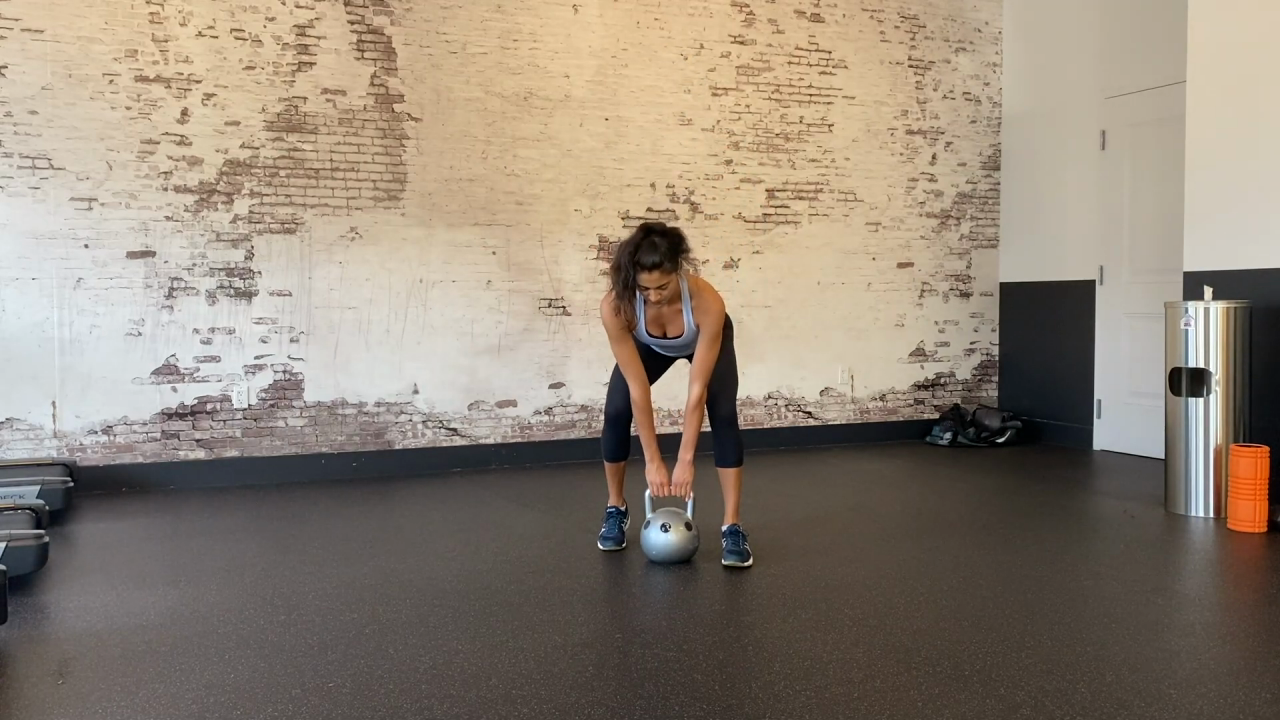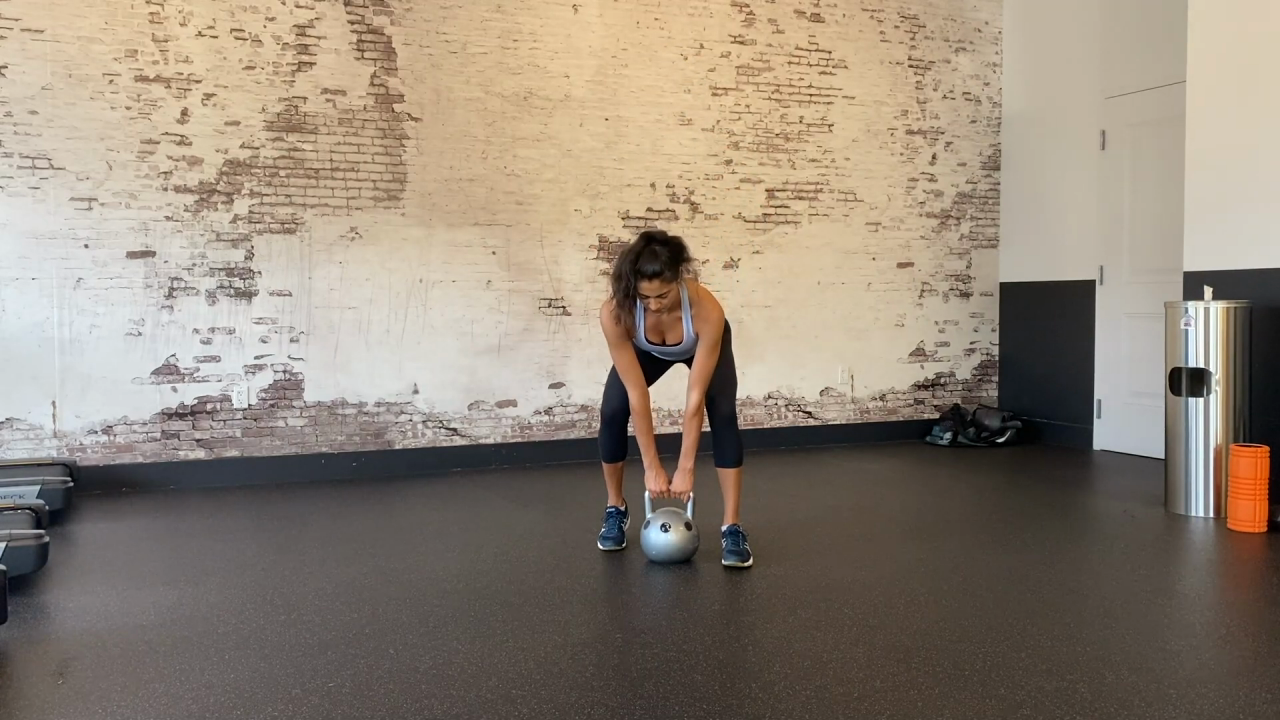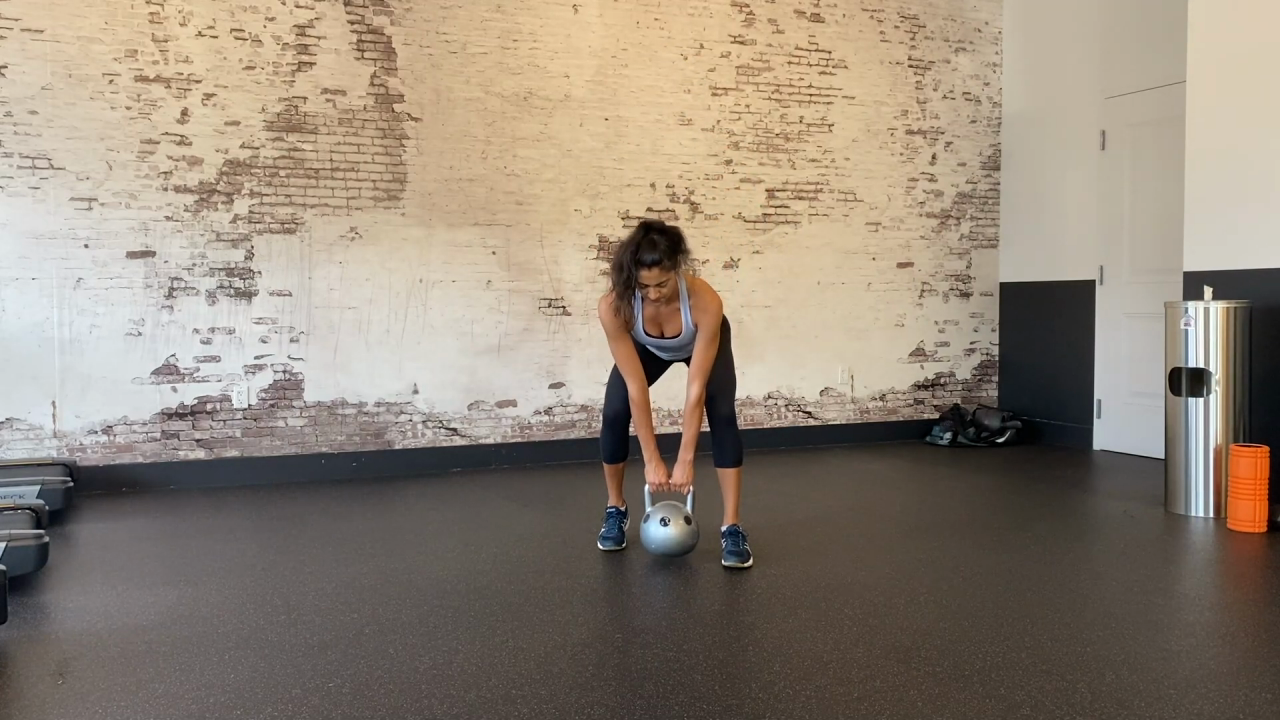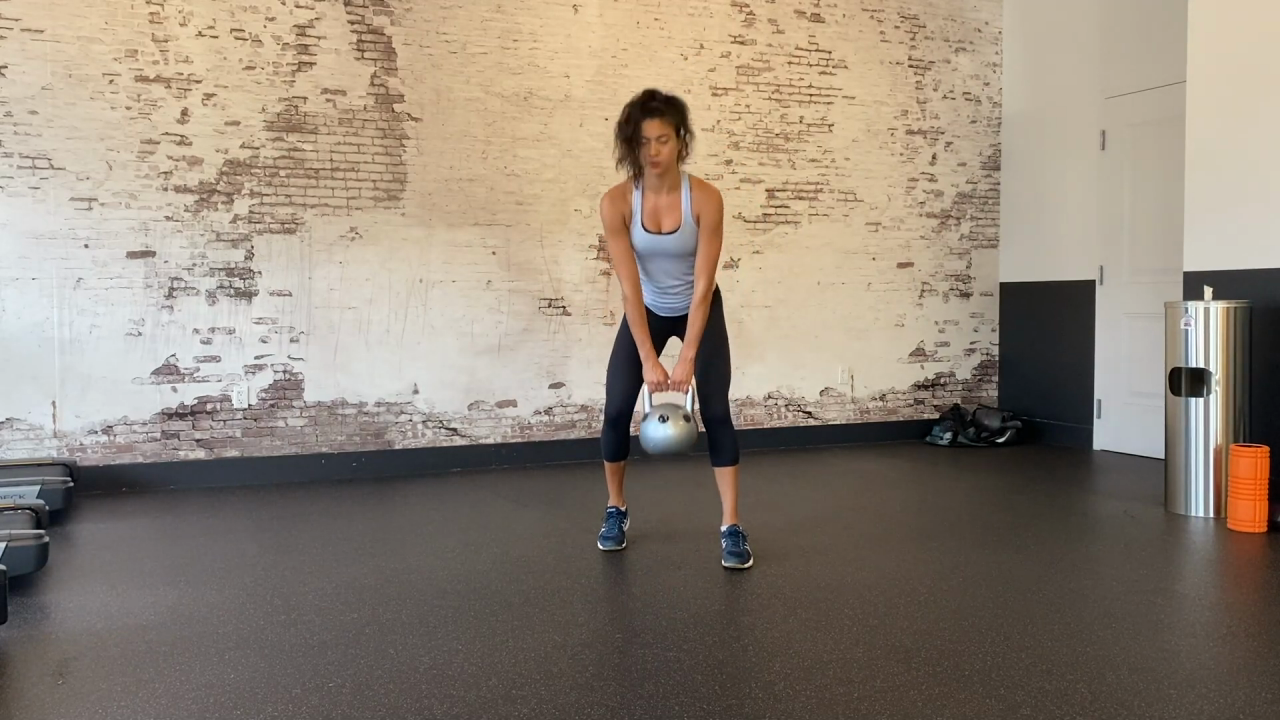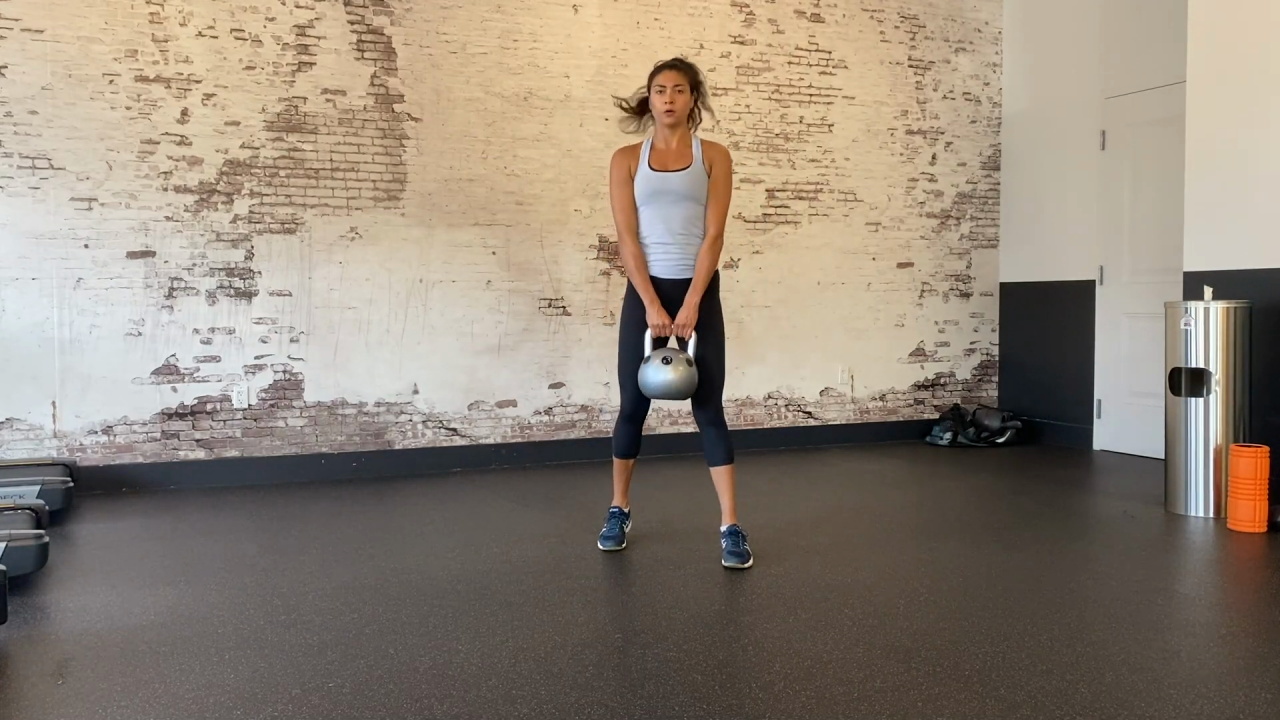
dt=0.4s
person 1, frame 1
left shoulder: (707, 303)
right shoulder: (615, 306)
left elbow: (697, 390)
right elbow: (637, 388)
left wrist: (685, 460)
right wrist: (652, 460)
left hip: (704, 342)
right hip: (648, 345)
left knee: (723, 414)
right knee: (616, 412)
left ankle: (732, 527)
right ankle: (615, 509)
person 1, frame 2
left shoulder: (707, 310)
right shoulder: (615, 312)
left elbow: (695, 398)
right elbow: (636, 394)
left wrist: (686, 467)
right wrist: (651, 466)
left hip: (701, 346)
right hip: (646, 349)
left knee: (722, 414)
right knee: (612, 412)
left ankle: (732, 527)
right ankle: (615, 509)
person 1, frame 3
left shoulder: (705, 302)
right shoulder: (613, 306)
left elbow: (696, 389)
right elbow: (636, 388)
left wrist: (685, 460)
right wrist: (652, 460)
left hip: (705, 343)
right hip: (646, 348)
left knee: (722, 415)
right knee: (614, 414)
left ankle: (732, 528)
right ankle: (615, 510)
person 1, frame 4
left shoulder: (705, 197)
right shoulder: (616, 202)
left elbow: (703, 286)
right elbow: (630, 288)
left wrist: (687, 359)
right wrist: (649, 362)
left hip: (699, 310)
right hip: (647, 311)
left knee: (716, 412)
right knee: (616, 411)
left ankle: (732, 528)
right ankle: (615, 510)
person 1, frame 5
left shoulder: (714, 156)
right shoulder: (626, 159)
left elbow: (714, 236)
right elbow: (627, 237)
left wrist: (691, 303)
right wrist: (652, 304)
left hip: (698, 292)
right hip: (644, 292)
left knee: (708, 407)
right knee: (632, 405)
left ankle: (730, 526)
right ankle: (619, 509)
